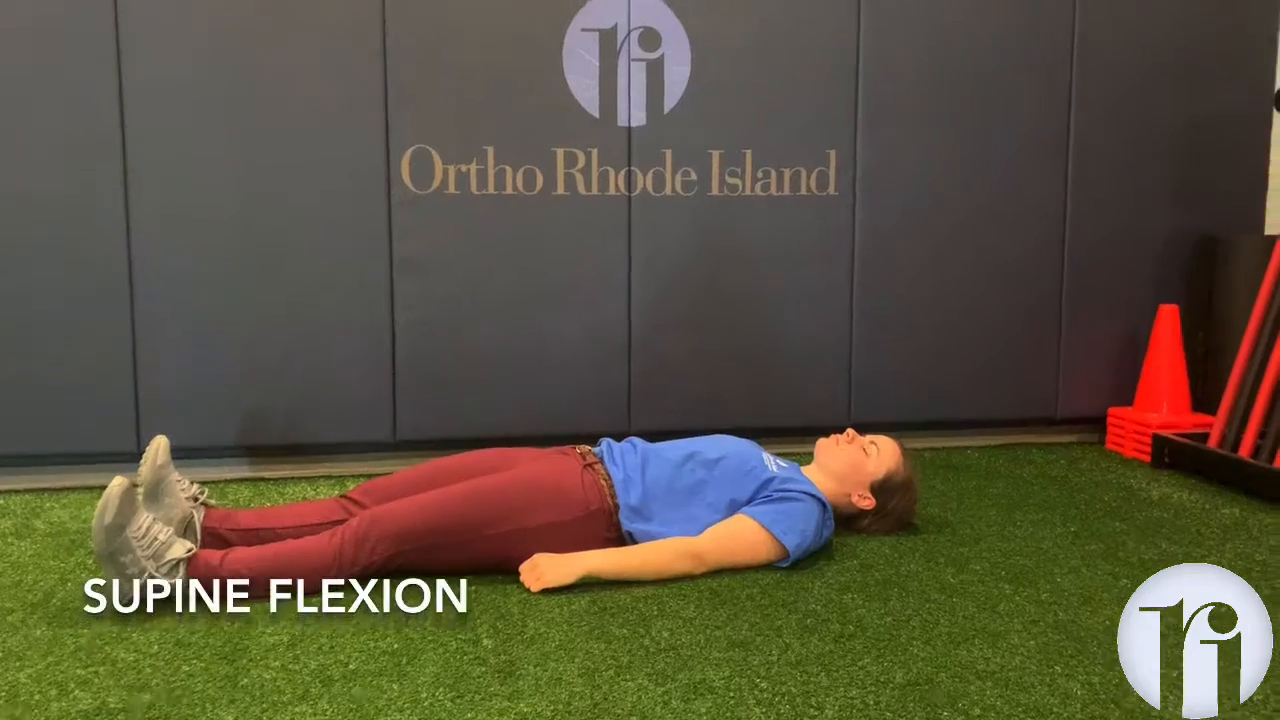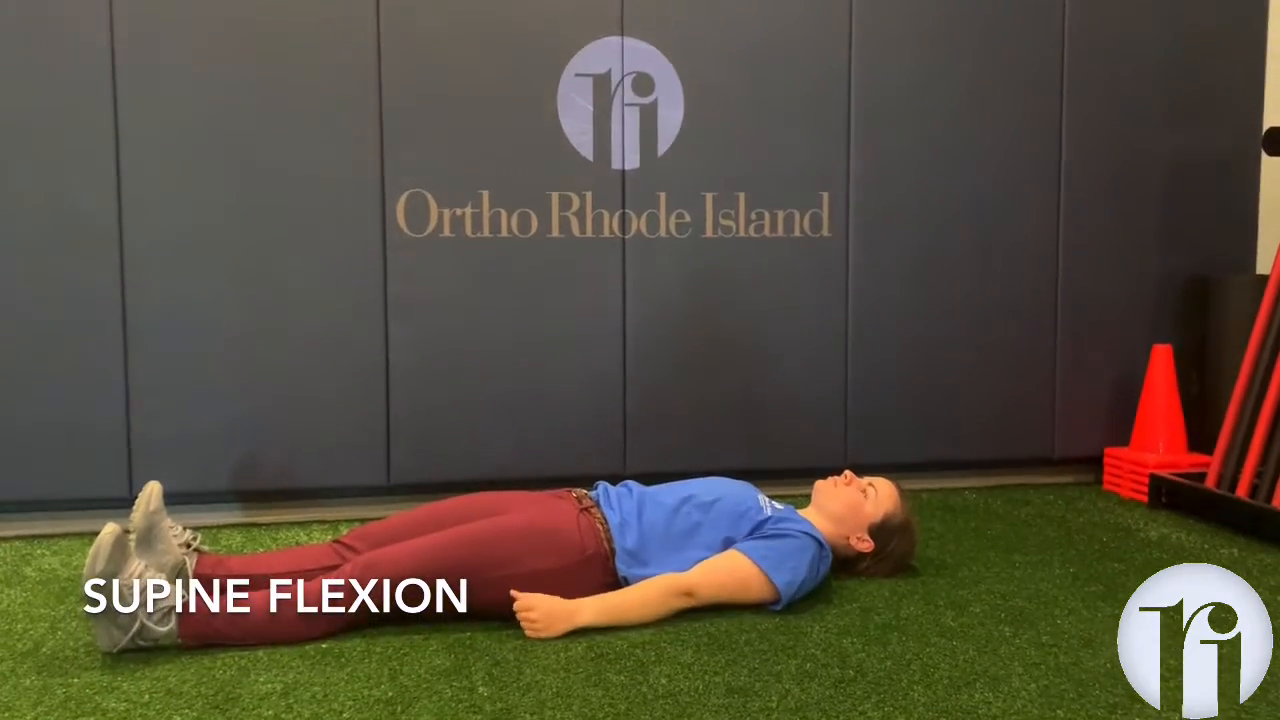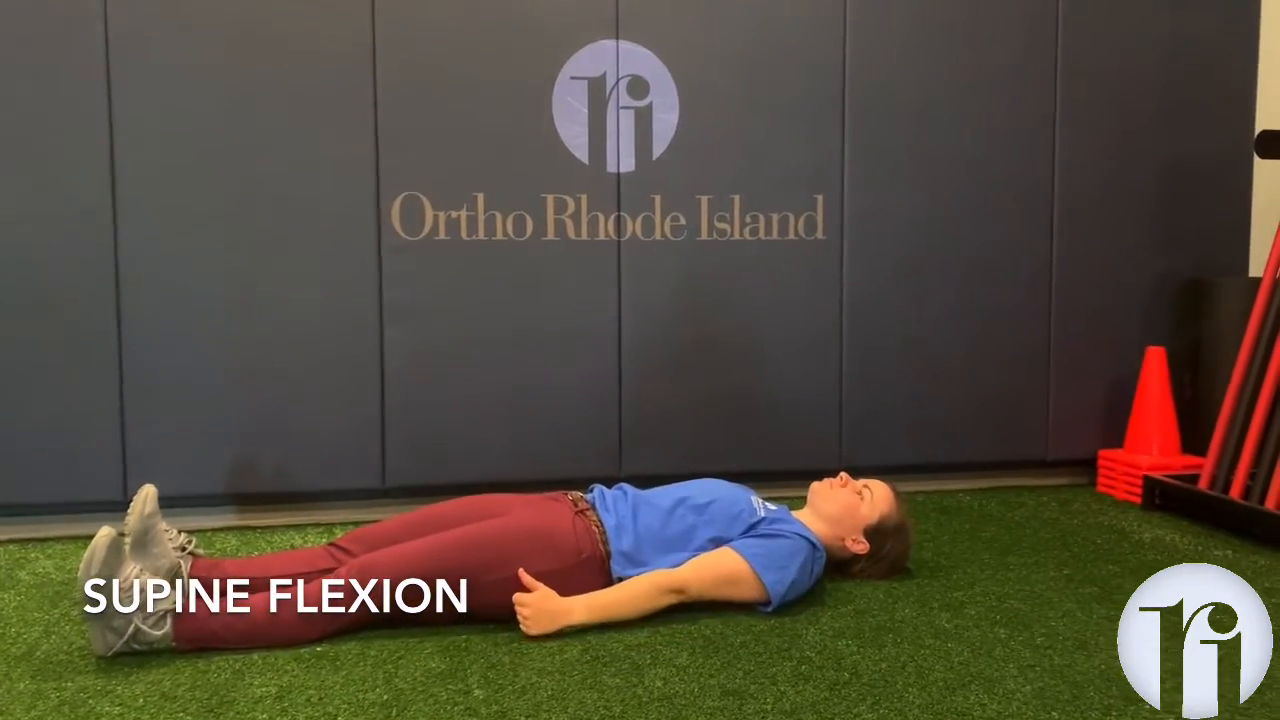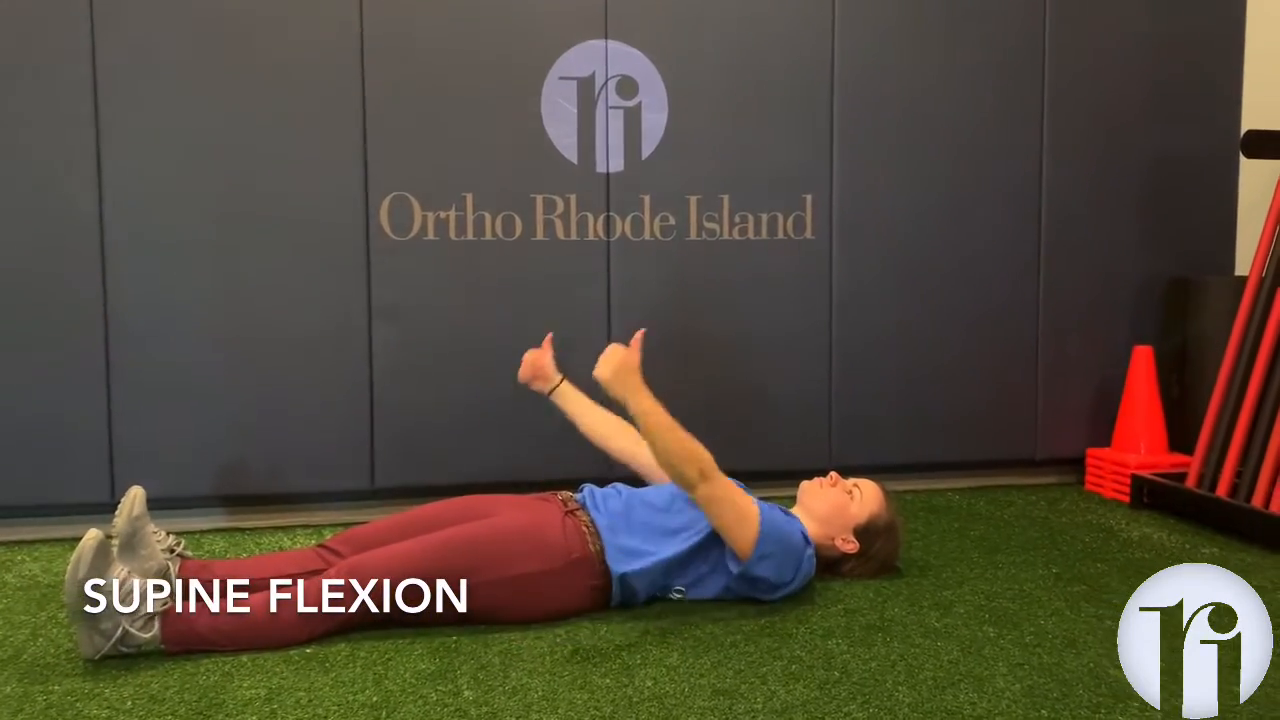
dt=0.7s
person 1, frame 1
left shoulder: (802, 514)
right shoulder: (775, 472)
left elbow: (696, 552)
left wrist: (575, 565)
left hip: (592, 509)
right hip: (582, 465)
left knee: (377, 539)
right knee: (365, 503)
left ankle: (178, 570)
right ankle: (202, 521)
person 1, frame 2
left shoulder: (797, 553)
right shoulder: (770, 515)
left elbow: (687, 588)
left wrist: (572, 614)
left hip: (587, 553)
right hip: (578, 507)
left knee: (371, 582)
right knee: (360, 549)
left ankle: (168, 617)
right ankle: (193, 566)
person 1, frame 3
left shoulder: (791, 556)
right shoulder: (764, 516)
left elbow: (679, 583)
left wrist: (569, 610)
left hip: (582, 554)
right hip: (572, 511)
left knee: (368, 587)
right knee: (353, 551)
left ankle: (159, 621)
right ankle: (185, 567)
person 1, frame 4
left shoulder: (782, 554)
right shoulder: (752, 514)
left elbow: (696, 475)
right elbow: (638, 452)
left wrist: (634, 392)
right wrist: (557, 388)
left hip: (574, 560)
right hip: (564, 513)
left knee: (356, 590)
right knee: (345, 554)
left ankle: (149, 620)
right ankle: (174, 569)
